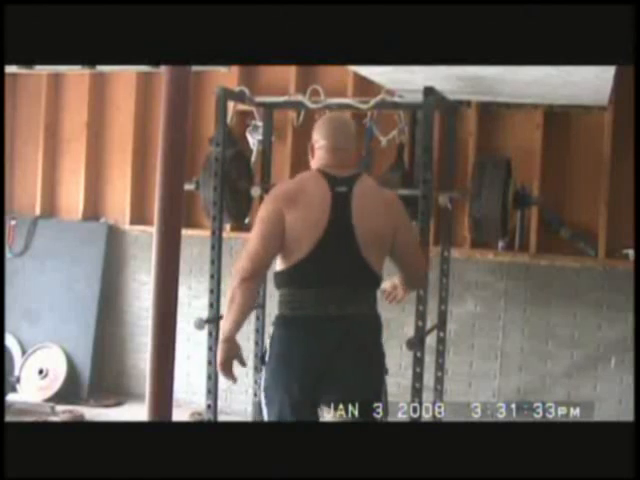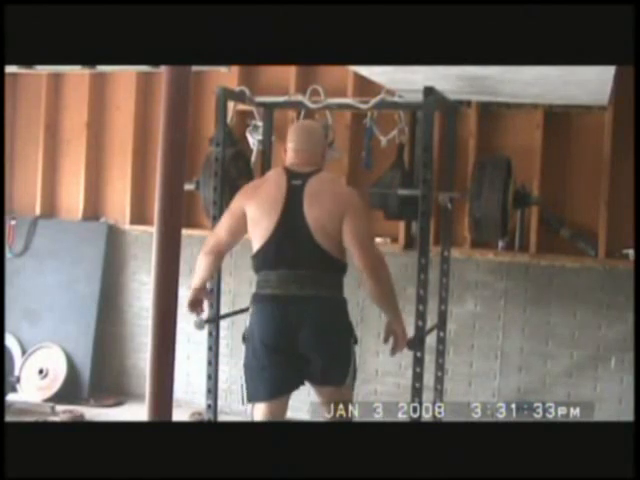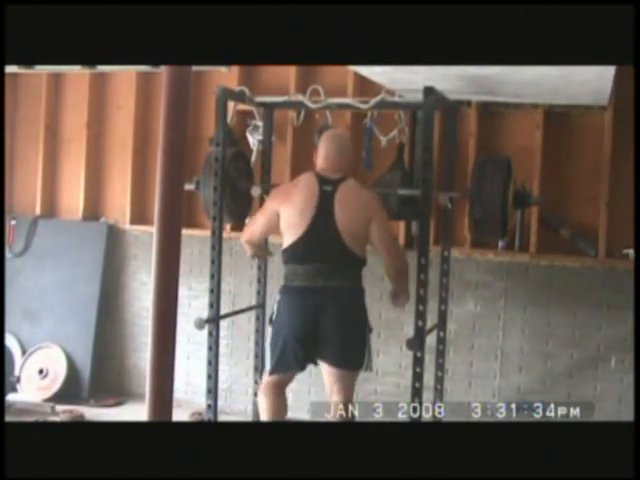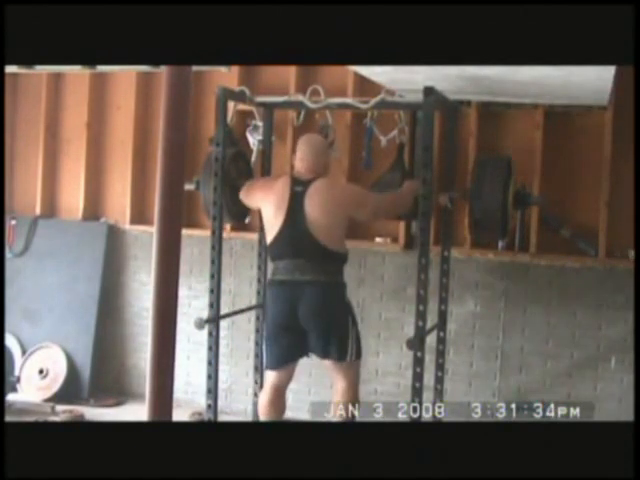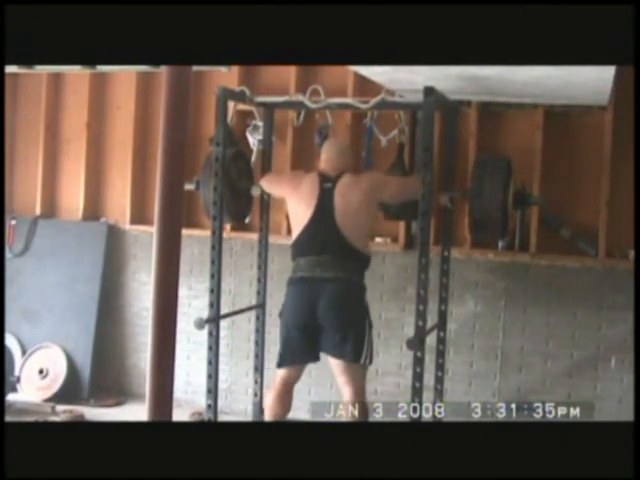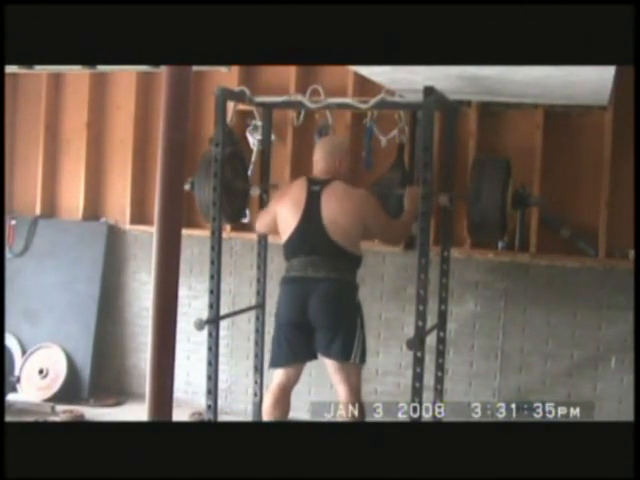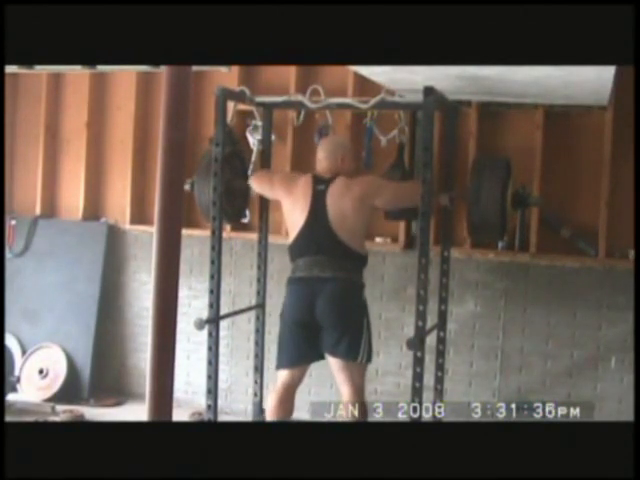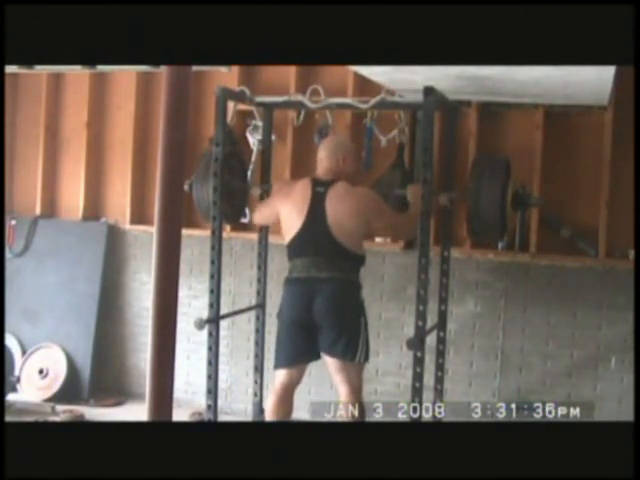
dt=0.5s
person 1, frame 1
left shoulder: (287, 196)
right shoulder: (386, 204)
left elbow: (248, 274)
right elbow: (417, 272)
left wrist: (226, 336)
right wrist: (401, 284)
left hip: (296, 337)
right hip: (358, 339)
person 1, frame 2
left shoulder: (255, 192)
right shoulder: (342, 196)
left elbow: (212, 248)
right elbow: (369, 263)
left wrist: (198, 285)
right wrist: (394, 316)
left hip: (269, 312)
right hip: (324, 313)
left knee: (267, 415)
right knee: (336, 406)
person 1, frame 3
left shoulder: (287, 193)
right shoulder: (366, 200)
left elbow: (249, 238)
right elbow: (393, 259)
left wrist: (258, 251)
right wrist: (401, 287)
left hip: (296, 302)
right hip: (344, 305)
left knee: (273, 383)
right knee: (341, 398)
person 1, frame 4
left shoulder: (271, 190)
right shoulder: (339, 193)
left elbow: (245, 192)
right elbow: (390, 206)
right wrist: (411, 189)
left hip: (280, 294)
right hip: (323, 295)
left knee: (274, 382)
right knee: (346, 382)
person 1, frame 5
left shoulder: (298, 184)
right shoulder: (366, 186)
left elbow: (265, 180)
right elbow: (416, 186)
right wrist: (425, 185)
left hip: (301, 292)
right hip: (343, 294)
left knee: (284, 378)
right knee: (352, 389)
person 1, frame 6
left shoulder: (286, 194)
right shoulder: (357, 199)
left elbow: (261, 226)
right elbow: (396, 235)
right wrist: (412, 207)
left hip: (293, 293)
right hip: (335, 295)
left knee: (281, 381)
right knee: (348, 388)
person 1, frame 7
left shoulder: (292, 187)
right shoulder: (361, 190)
left elbow: (256, 179)
right elbow: (416, 192)
left hip: (299, 293)
right hip: (342, 295)
left knee: (285, 381)
right knee: (352, 388)
person 1, frame 8
left shoulder: (287, 193)
right shoulder: (360, 199)
left elbow: (258, 217)
right elbow: (405, 229)
right wrist: (416, 202)
left hip: (296, 293)
right hip: (339, 296)
left knee: (283, 382)
right knee: (349, 387)
